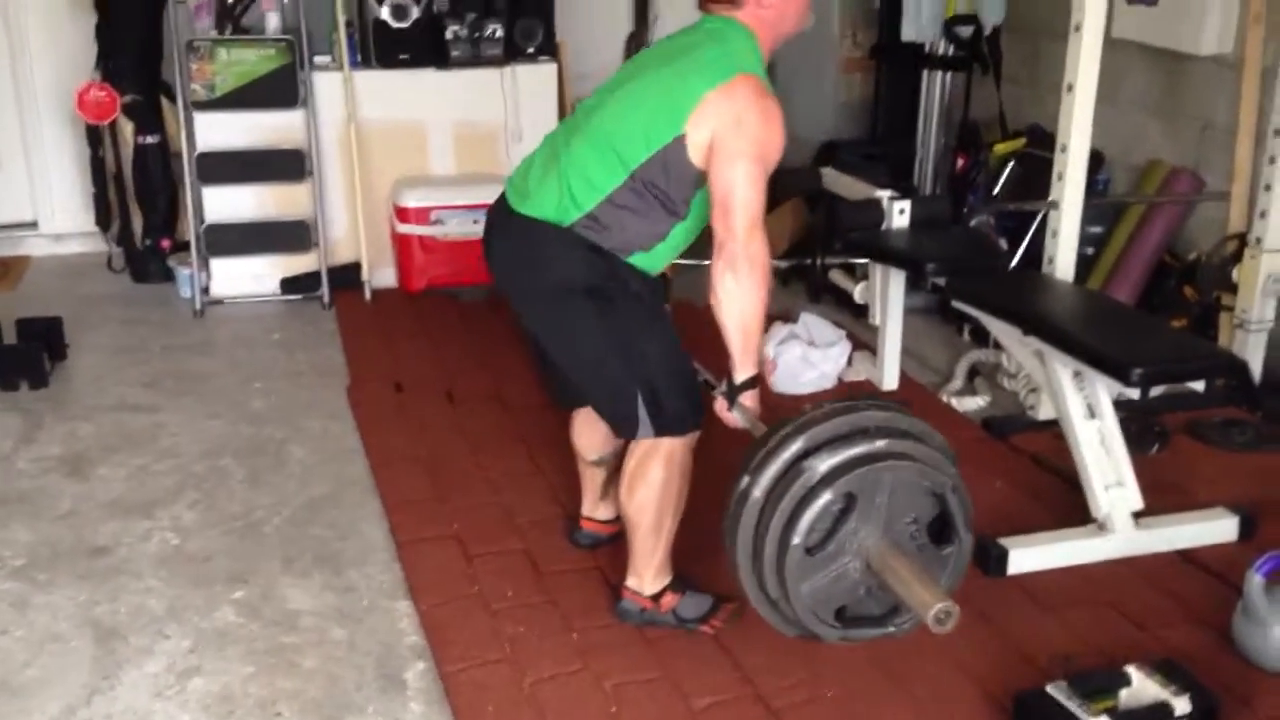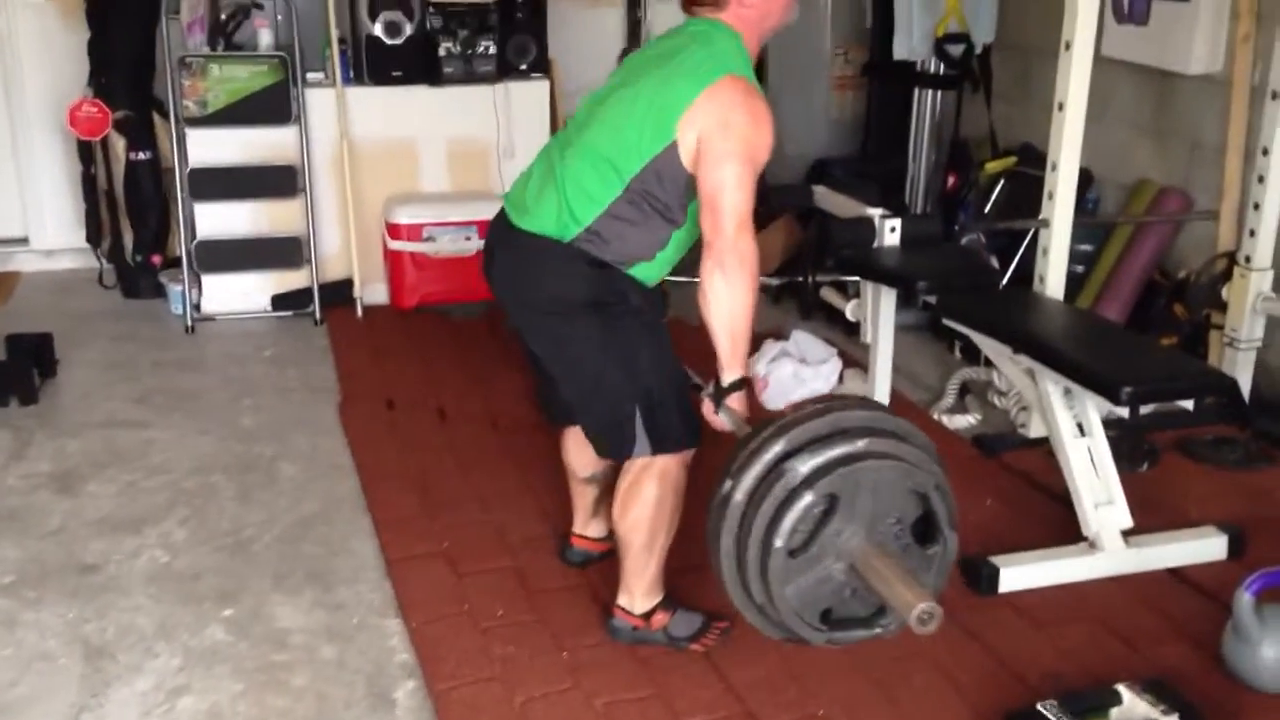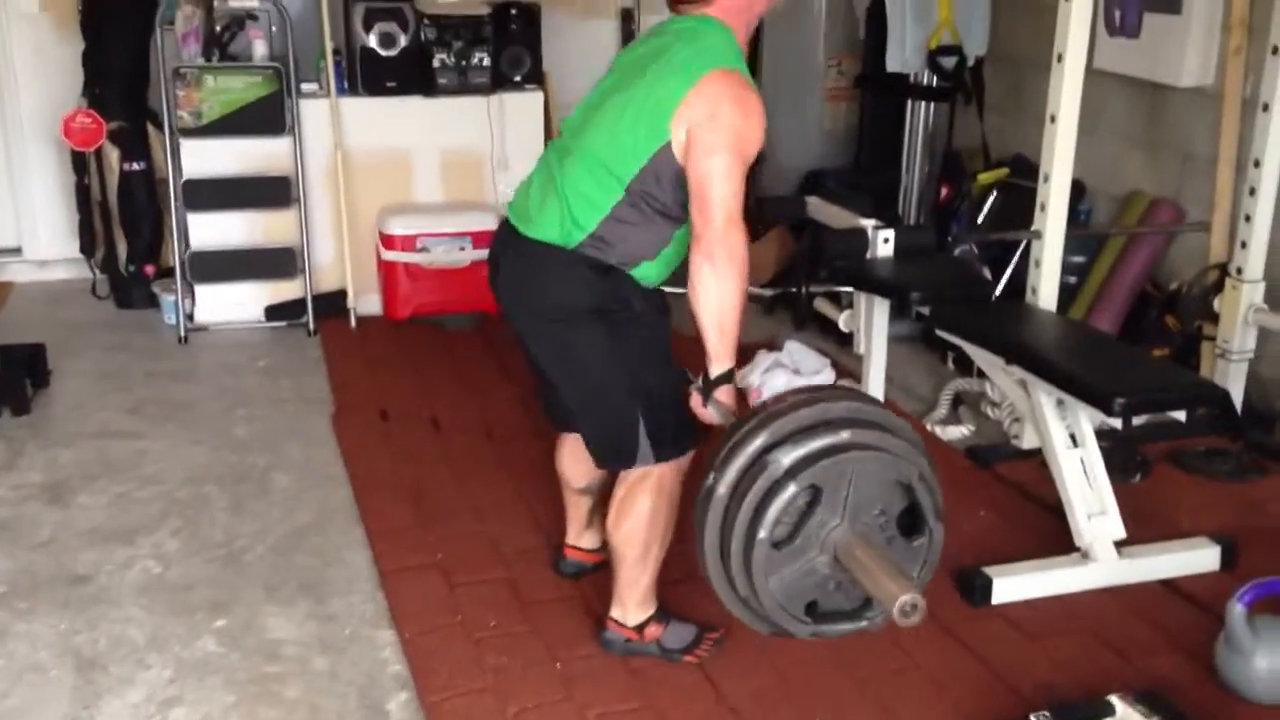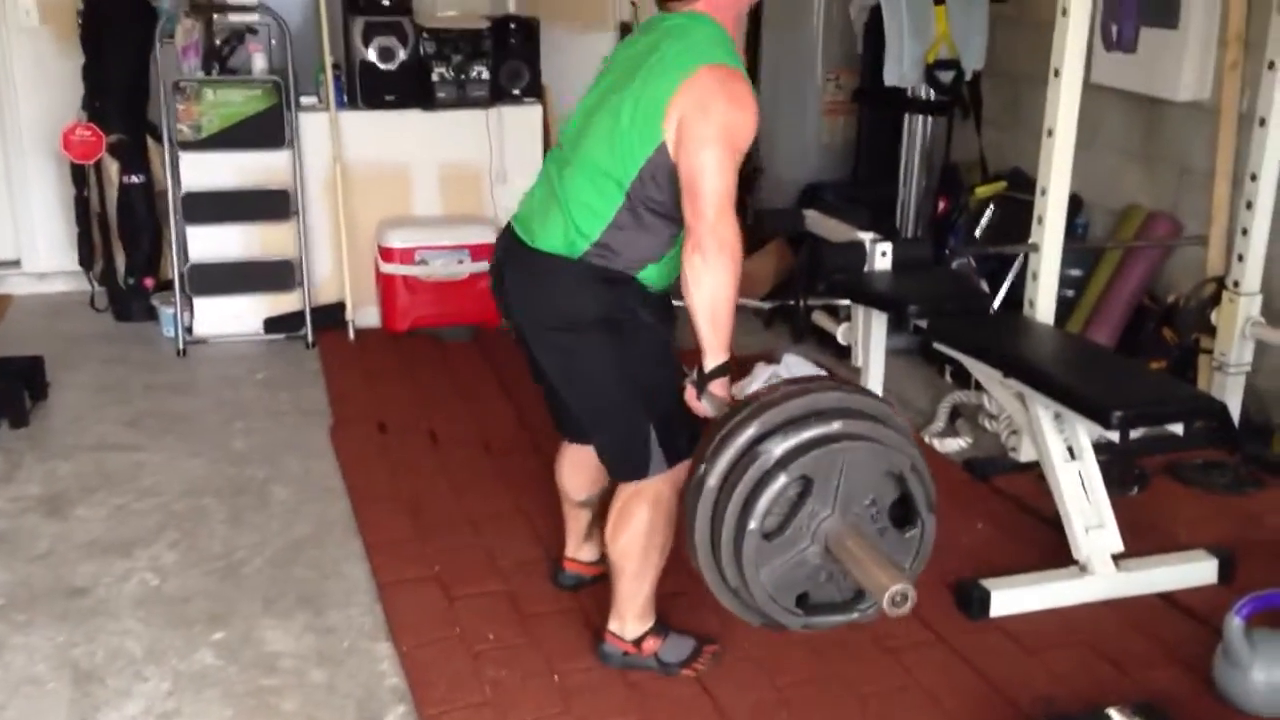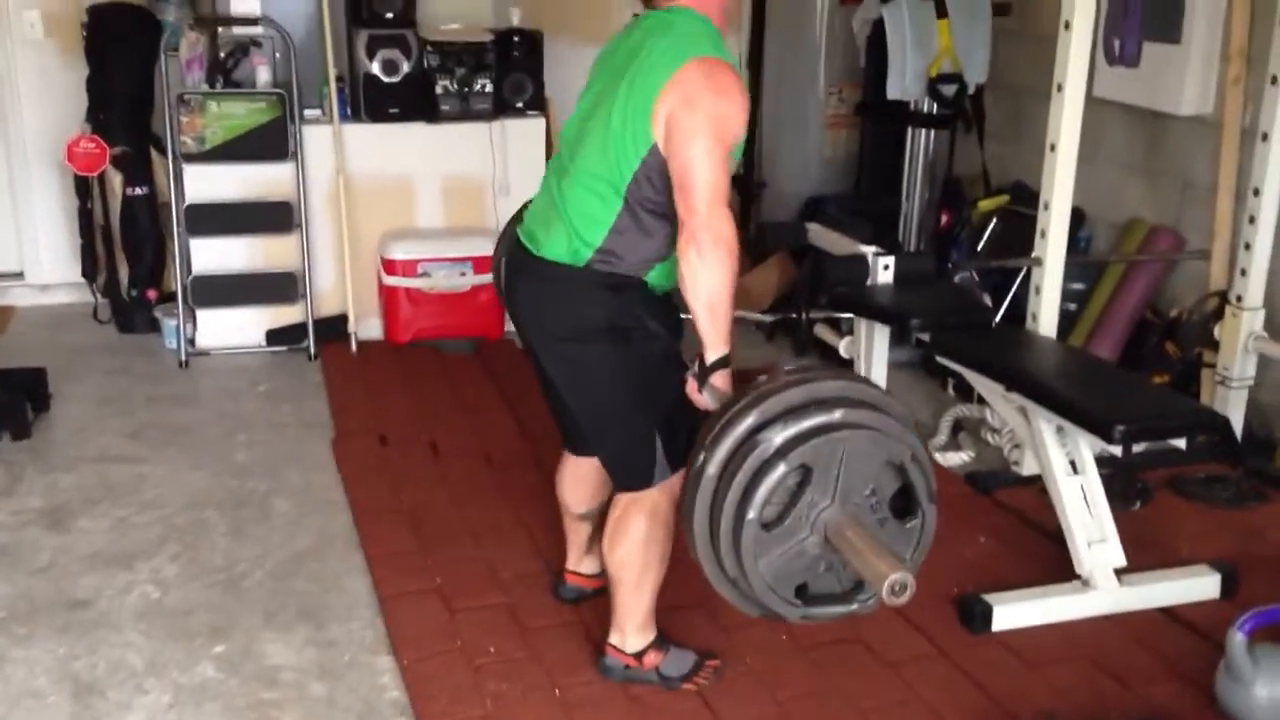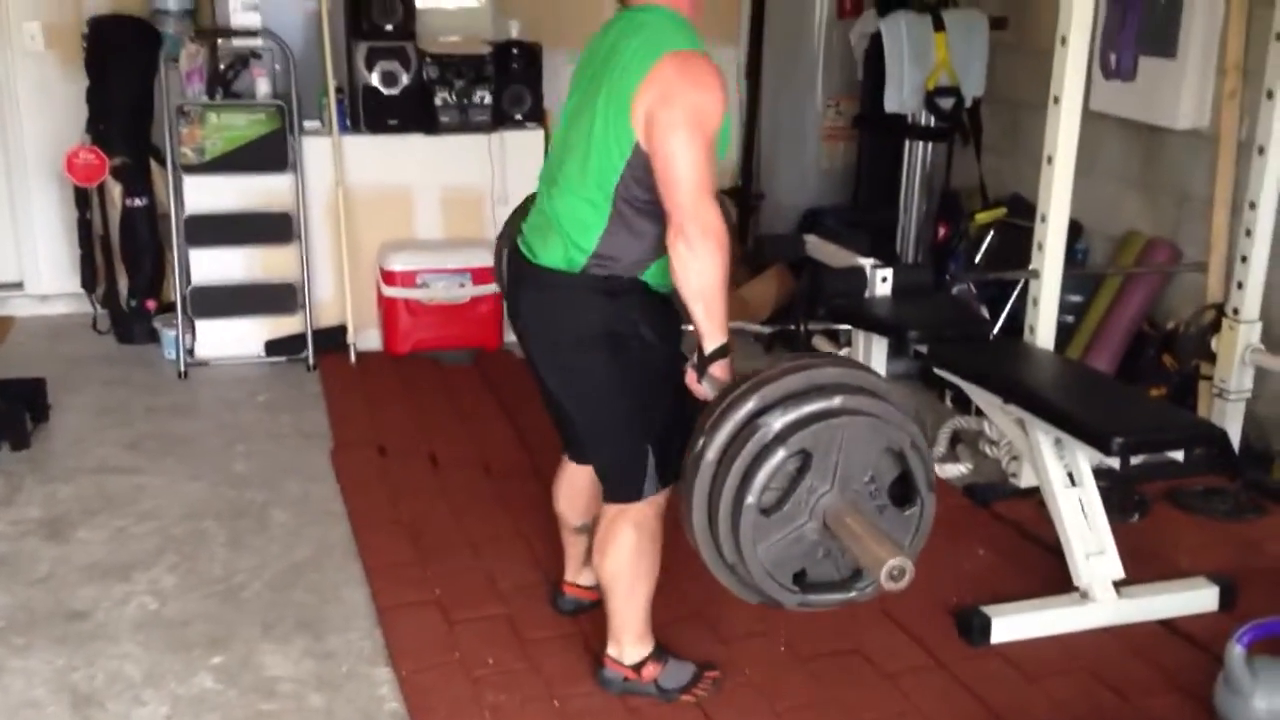
dt=0.1s
person 1, frame 1
right shoulder: (747, 101)
right elbow: (739, 248)
left wrist: (644, 302)
right wrist: (745, 377)
left hip: (523, 228)
right hip: (564, 255)
left knee: (602, 382)
right knee: (668, 421)
left ankle: (598, 513)
right ankle: (649, 590)
person 1, frame 2
right shoulder: (734, 99)
right elbow: (727, 250)
right wrist: (731, 380)
left hip: (522, 244)
right hip: (571, 271)
left knee: (592, 405)
right knee: (662, 440)
left ankle: (589, 531)
right ankle: (640, 608)
person 1, frame 3
right shoulder: (727, 92)
right elbow: (717, 241)
right wrist: (720, 373)
left hip: (526, 252)
right hip: (575, 280)
left knee: (590, 413)
right knee: (660, 448)
left ankle: (582, 541)
right ankle: (633, 620)
person 1, frame 4
right shoulder: (719, 85)
right elbow: (710, 236)
right wrist: (714, 367)
left hip: (532, 259)
right hip: (587, 290)
left knee: (589, 428)
right knee: (658, 461)
left ankle: (581, 554)
right ankle: (632, 633)
person 1, frame 5
right shoulder: (709, 77)
right elbow: (705, 228)
right wrist: (715, 358)
left hip: (539, 271)
right hip: (594, 297)
left knee: (592, 439)
right knee: (655, 471)
left ankle: (582, 566)
right ankle: (632, 645)
person 1, frame 6
right shoulder: (683, 68)
right elbow: (692, 223)
right wrist: (714, 348)
left hip: (545, 279)
right hip: (599, 303)
left knee: (590, 451)
right knee: (640, 483)
left ankle: (579, 578)
right ankle: (631, 659)
